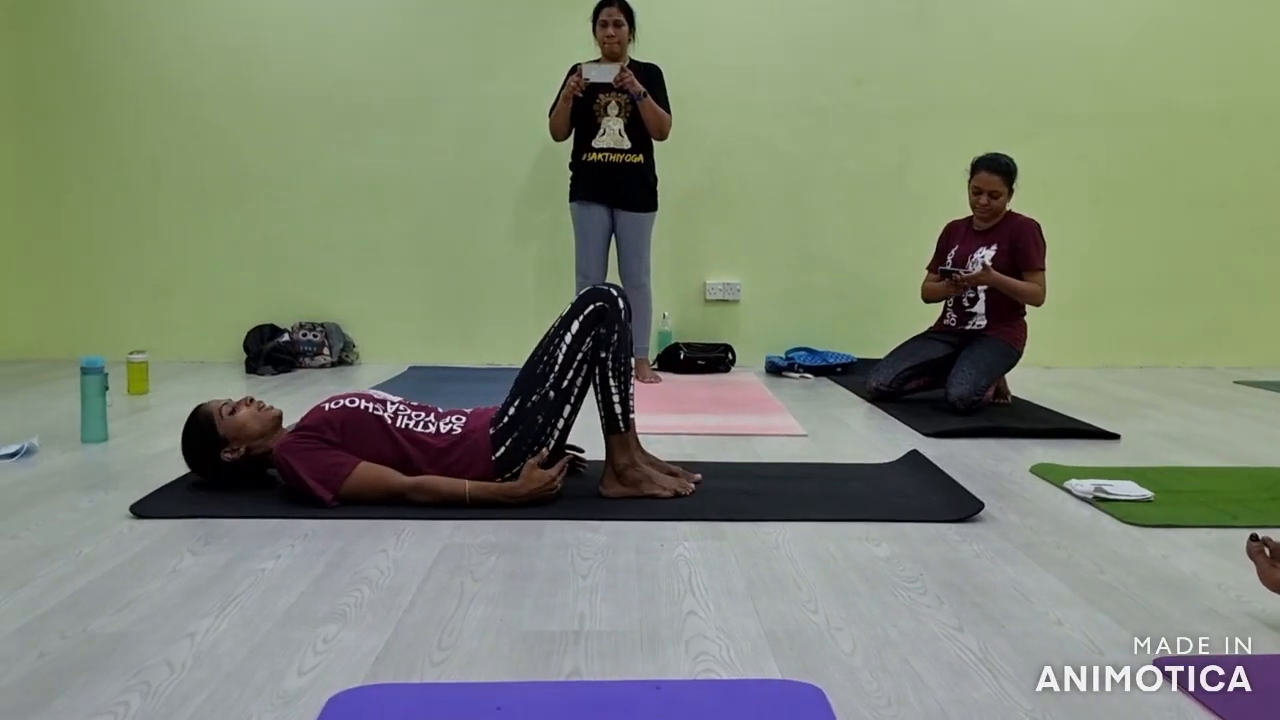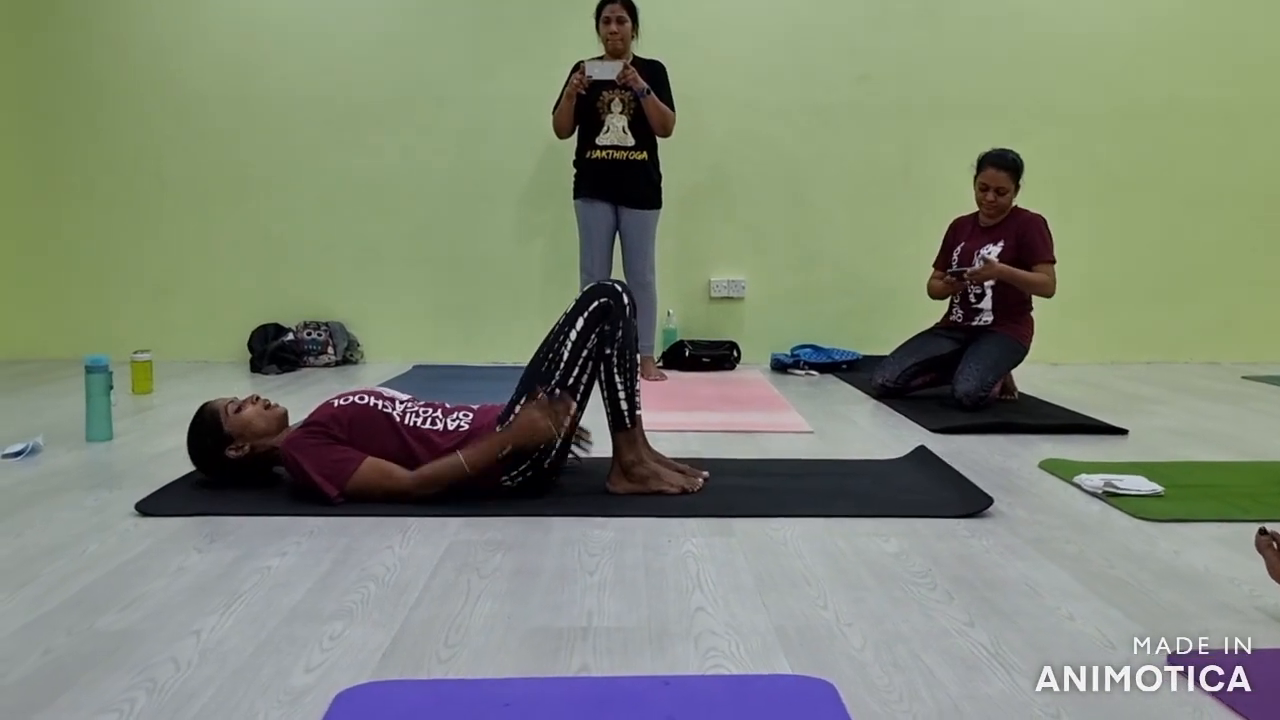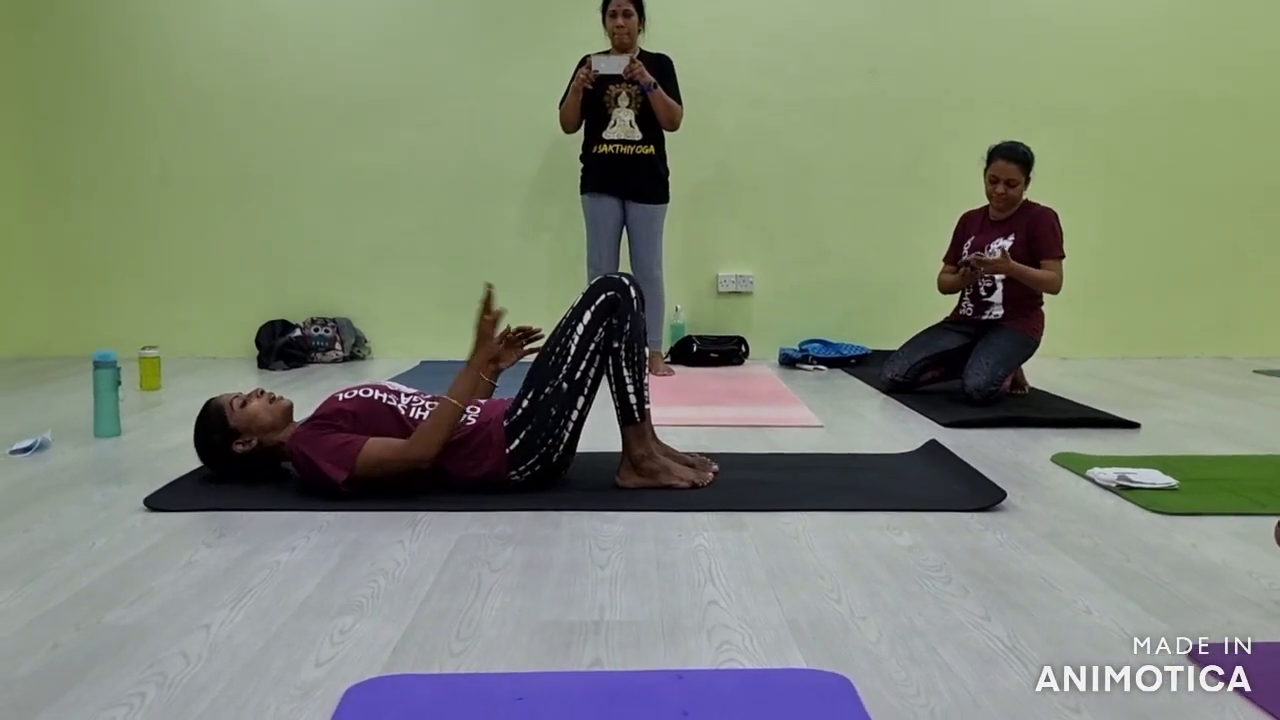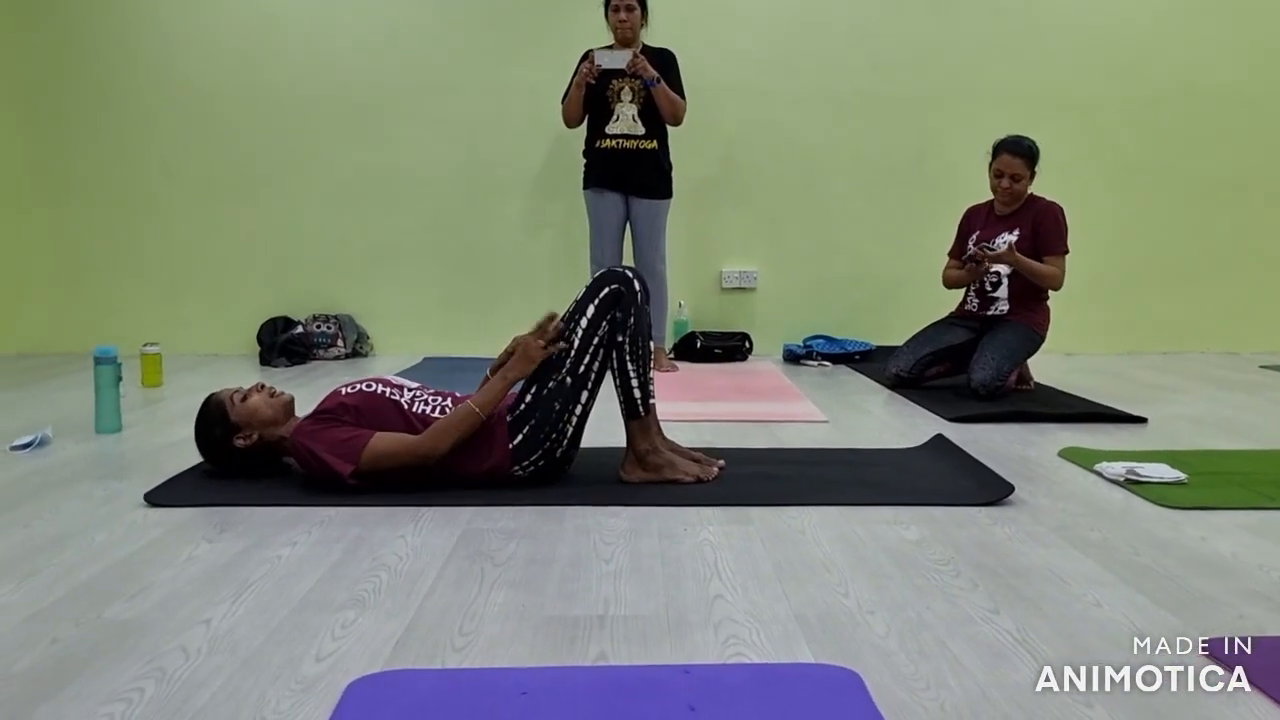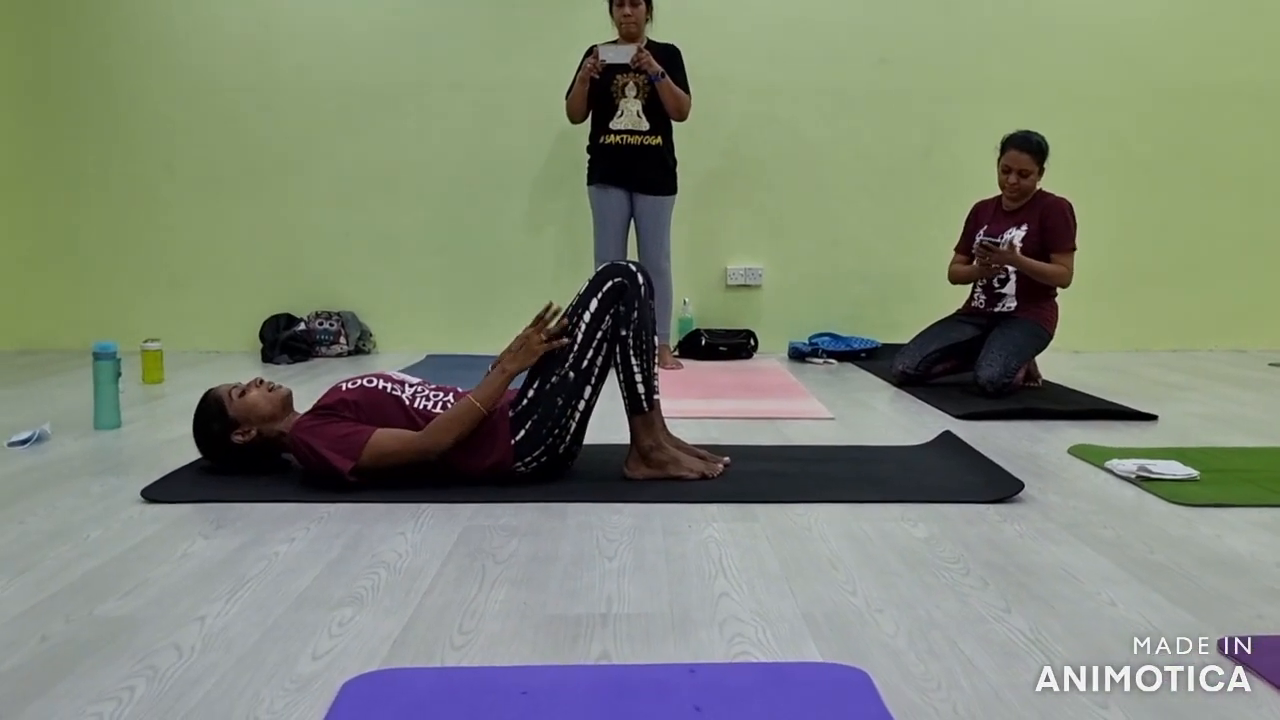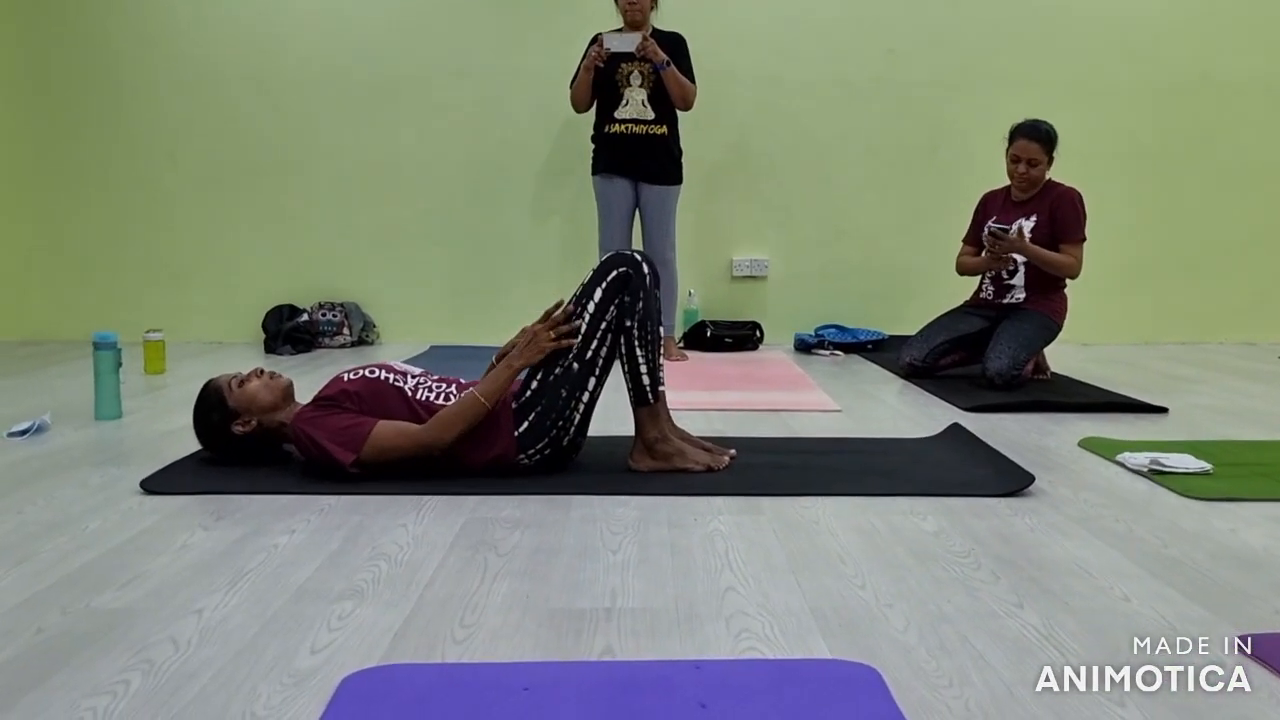
dt=0.4s
person 1, frame 1
left shoulder: (309, 435)
right shoulder: (297, 456)
right elbow: (409, 487)
left wrist: (544, 443)
right wrist: (512, 491)
left hip: (490, 430)
right hip: (501, 454)
left knee: (605, 303)
right knee: (599, 309)
left ankle: (628, 456)
right ankle: (622, 471)
person 1, frame 2
left shoulder: (315, 434)
right shoulder: (304, 453)
right elbow: (413, 482)
right wrist: (508, 442)
left hip: (499, 432)
right hip: (508, 460)
left knee: (609, 297)
right knee: (604, 305)
left ankle: (635, 452)
right ankle: (630, 467)
person 1, frame 3
left shoulder: (320, 431)
right shoulder: (311, 448)
right elbow: (421, 452)
left wrist: (492, 368)
right wrist: (475, 361)
left hip: (507, 426)
right hip: (520, 450)
left knee: (616, 289)
right knee: (610, 299)
left ankle: (645, 445)
right ankle: (639, 462)
person 1, frame 4
left shoulder: (322, 426)
right shoulder: (314, 443)
right elbow: (429, 447)
left wrist: (500, 367)
right wrist: (512, 374)
left hip: (511, 424)
right hip: (523, 446)
left knee: (622, 283)
right knee: (615, 292)
left ankle: (650, 440)
right ankle: (644, 455)
person 1, frame 5
left shoulder: (321, 421)
right shoulder: (314, 438)
right elbow: (430, 443)
left wrist: (505, 361)
right wrist: (512, 368)
left hip: (514, 418)
right hip: (524, 440)
left knee: (626, 278)
right knee: (618, 286)
left ankle: (654, 437)
right ankle: (647, 451)
person 1, frame 6
left shoulder: (324, 410)
right shoulder: (315, 429)
right elbow: (433, 437)
left wrist: (510, 352)
right wrist: (516, 363)
left hip: (517, 410)
right hip: (529, 433)
left knee: (631, 268)
right knee: (623, 276)
left ankle: (659, 428)
right ankle: (653, 443)
person 2, frame 1
left shoulder: (649, 73)
right shoulder: (579, 73)
left elbow: (662, 131)
right elbow: (558, 134)
left wrist: (637, 91)
right wrist: (568, 96)
left hip: (636, 192)
right hip: (589, 192)
left knee: (637, 277)
right knee: (589, 278)
left ankle: (641, 360)
person 2, frame 2
left shoulder: (652, 70)
right shoulder: (583, 69)
left elbow: (666, 128)
right elbow: (561, 131)
left wrist: (641, 87)
right wrist: (571, 93)
left hip: (640, 189)
right hip: (593, 189)
left knee: (642, 275)
right knee: (593, 275)
left ankle: (647, 357)
person 2, frame 3
left shoulder: (659, 64)
right shoulder: (590, 64)
left elbow: (673, 122)
right elbow: (568, 125)
left wrist: (648, 82)
right wrist: (577, 87)
left hip: (647, 184)
right hip: (600, 184)
left knee: (649, 269)
right knee: (601, 269)
left ankle: (654, 351)
person 2, frame 4
left shoulder: (662, 59)
right shoulder: (592, 59)
left elbow: (676, 116)
right elbow: (571, 120)
left wrist: (651, 76)
right wrist: (580, 82)
left hip: (651, 179)
right hip: (603, 179)
left knee: (652, 264)
right knee: (604, 265)
left ankle: (658, 347)
person 2, frame 5
left shoulder: (667, 54)
right shoulder: (596, 54)
left elbow: (681, 112)
right elbow: (575, 116)
left wrist: (656, 71)
right wrist: (584, 77)
left hip: (655, 175)
right hip: (607, 175)
left knee: (656, 261)
right knee: (608, 262)
left ankle: (662, 345)
person 2, frame 6
left shoulder: (672, 42)
right shoulder: (601, 43)
left elbow: (687, 101)
right elbow: (579, 104)
left wrist: (660, 59)
right wrist: (588, 66)
left hip: (661, 165)
right hip: (611, 164)
left knee: (662, 252)
right knee: (613, 252)
left ankle: (667, 336)
person 3, frame 1
left shoulder: (1023, 229)
right shoulder: (953, 230)
left elbow: (1037, 295)
right elbow: (926, 291)
left wrist: (993, 279)
right wrist: (948, 288)
left hip: (998, 335)
right hip: (949, 331)
left knee: (961, 396)
right knee: (878, 384)
left ankle: (989, 381)
right ankle: (959, 371)
person 3, frame 2
left shoulder: (1029, 225)
right shoulder: (959, 227)
left elbow: (1048, 286)
right elbow: (933, 287)
left wrist: (1001, 271)
right wrist: (948, 286)
left hip: (1004, 331)
right hip: (955, 328)
left knee: (968, 392)
right knee: (883, 381)
left ankle: (995, 377)
right ankle: (966, 367)
person 3, frame 3
left shoulder: (1040, 219)
right shoulder: (969, 220)
left elbow: (1054, 283)
right elbow: (943, 282)
left wrist: (1010, 268)
right wrist: (962, 279)
left hip: (1015, 325)
right hip: (965, 322)
left knee: (978, 387)
right knee: (893, 375)
left ankle: (1005, 372)
right ankle: (976, 361)
person 3, frame 4
left shoulder: (1046, 213)
right shoulder: (974, 215)
left elbow: (1056, 279)
right elbow: (948, 277)
left wrist: (1014, 260)
right wrist: (969, 274)
left hip: (1020, 320)
right hip: (970, 317)
left knee: (984, 382)
right knee: (898, 370)
left ankle: (1012, 367)
right ankle: (980, 357)
person 3, frame 5
left shoulder: (1054, 209)
right shoulder: (981, 210)
left elbow: (1064, 276)
right elbow: (954, 272)
left wrist: (1015, 260)
right wrist: (980, 269)
left hip: (1027, 317)
right hip: (977, 314)
left knee: (991, 379)
right knee: (904, 368)
left ankle: (1019, 365)
right ankle: (987, 354)
person 3, frame 6
left shoulder: (1064, 199)
right shoulder: (991, 201)
left elbow: (1073, 267)
right elbow: (962, 263)
left wrist: (1023, 248)
right wrist: (989, 261)
left hip: (1036, 309)
right hip: (985, 305)
left knee: (999, 371)
right knee: (911, 360)
left ankle: (1027, 357)
right ankle: (998, 346)
